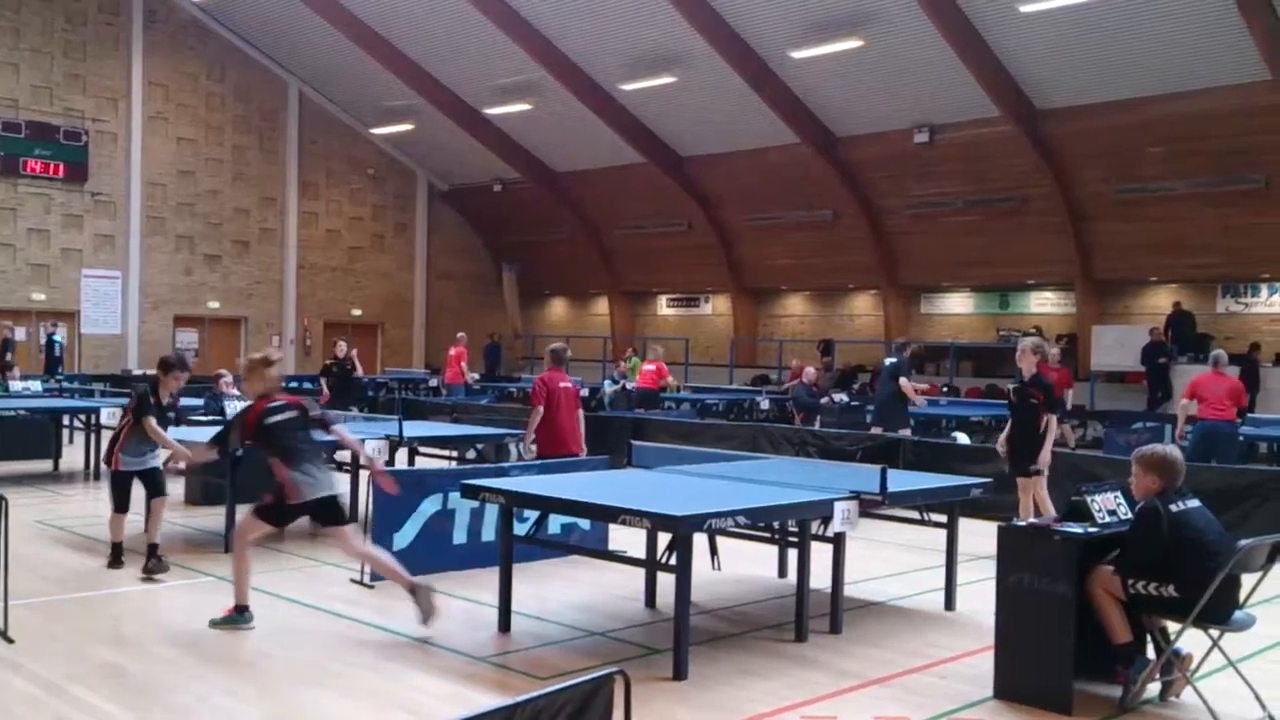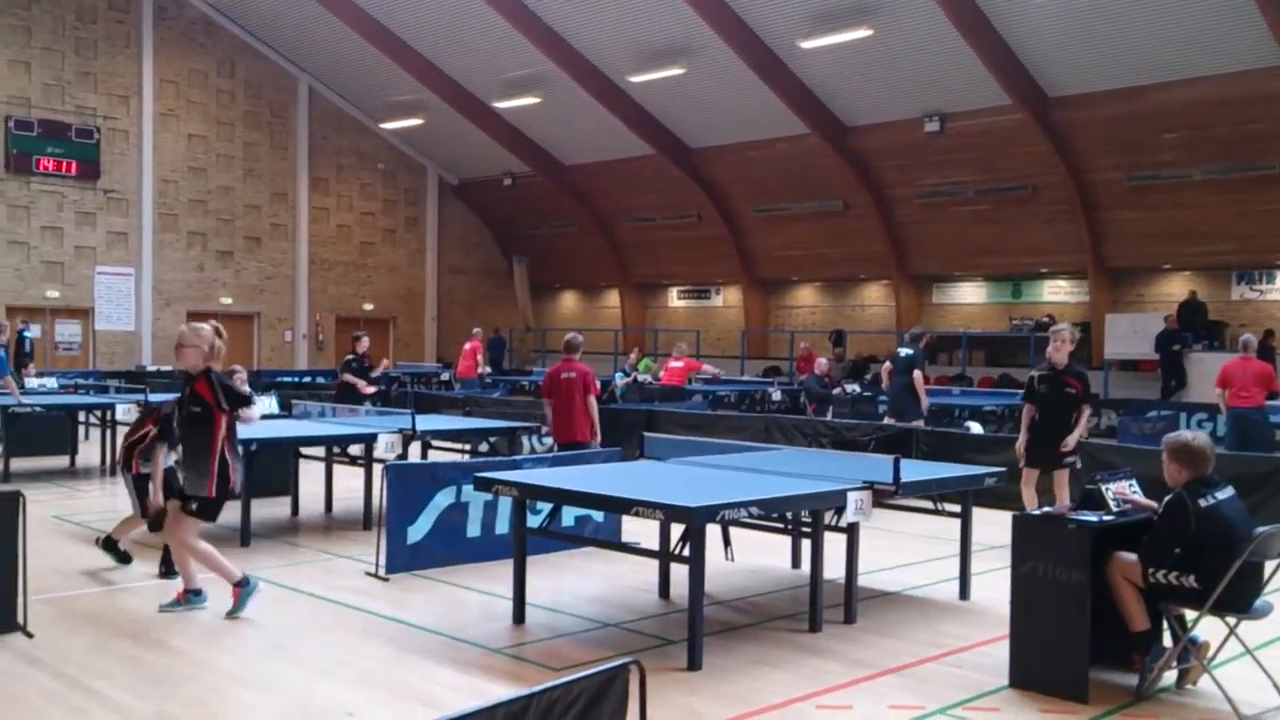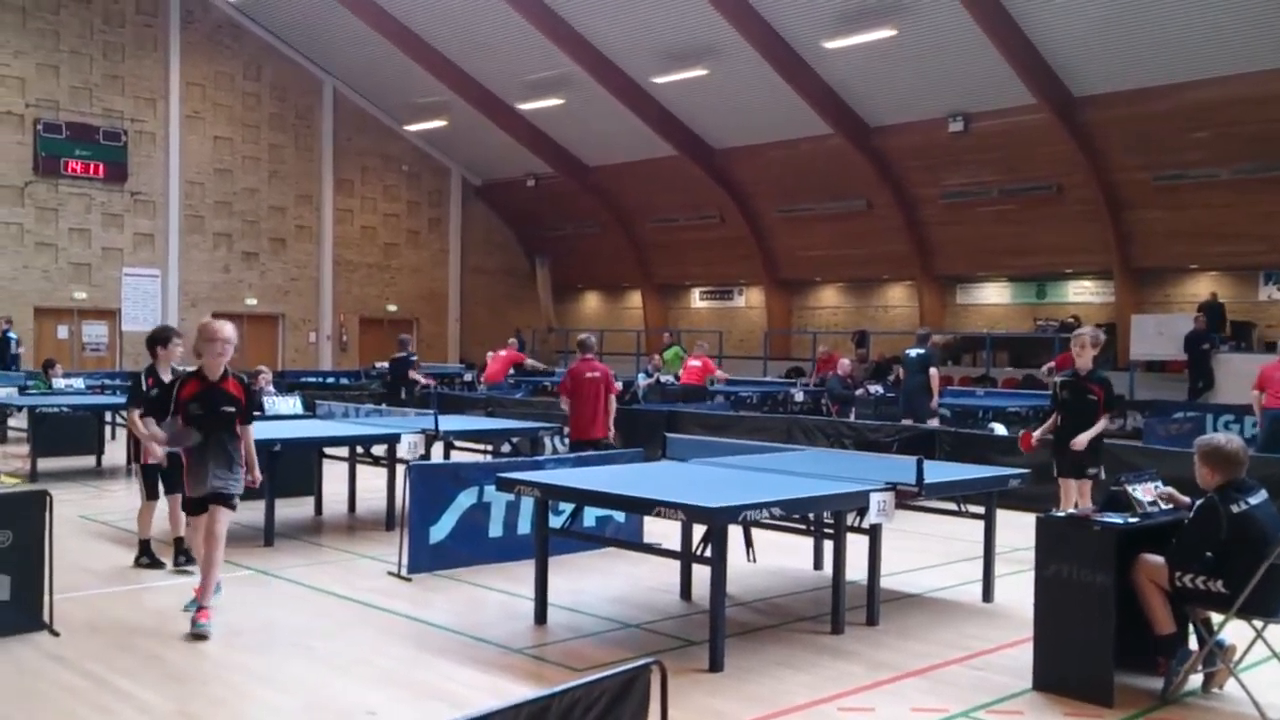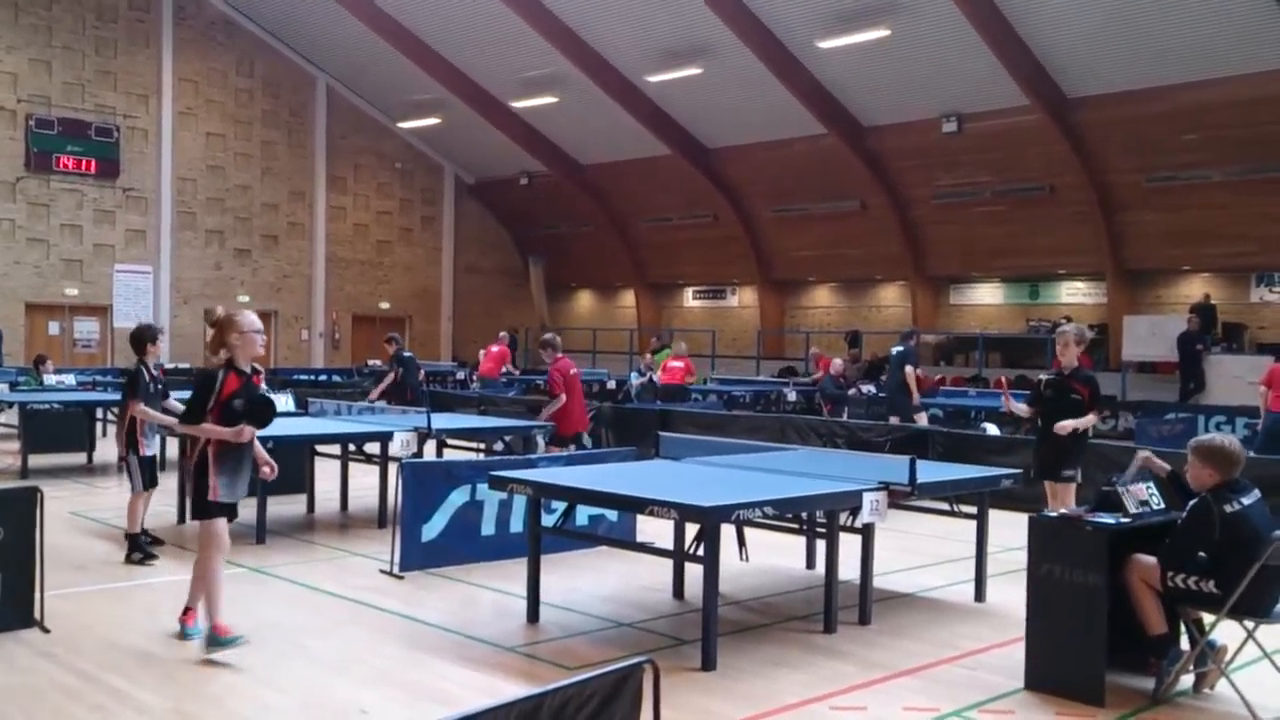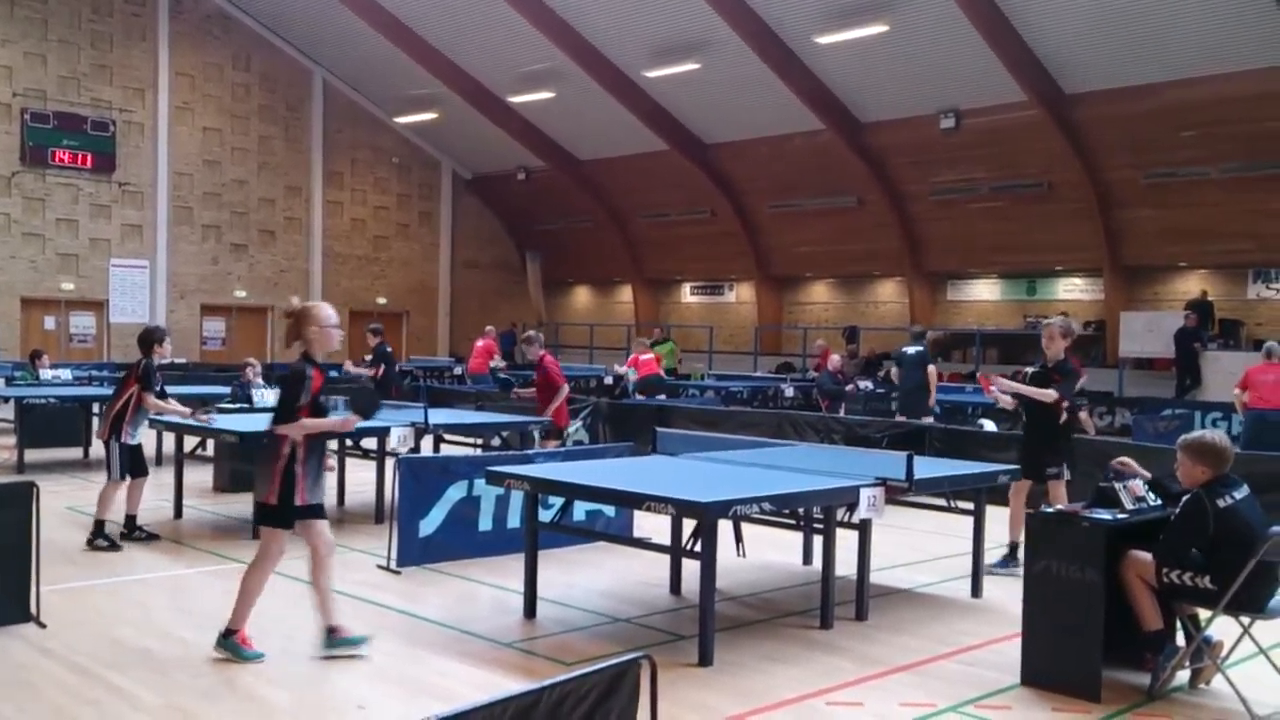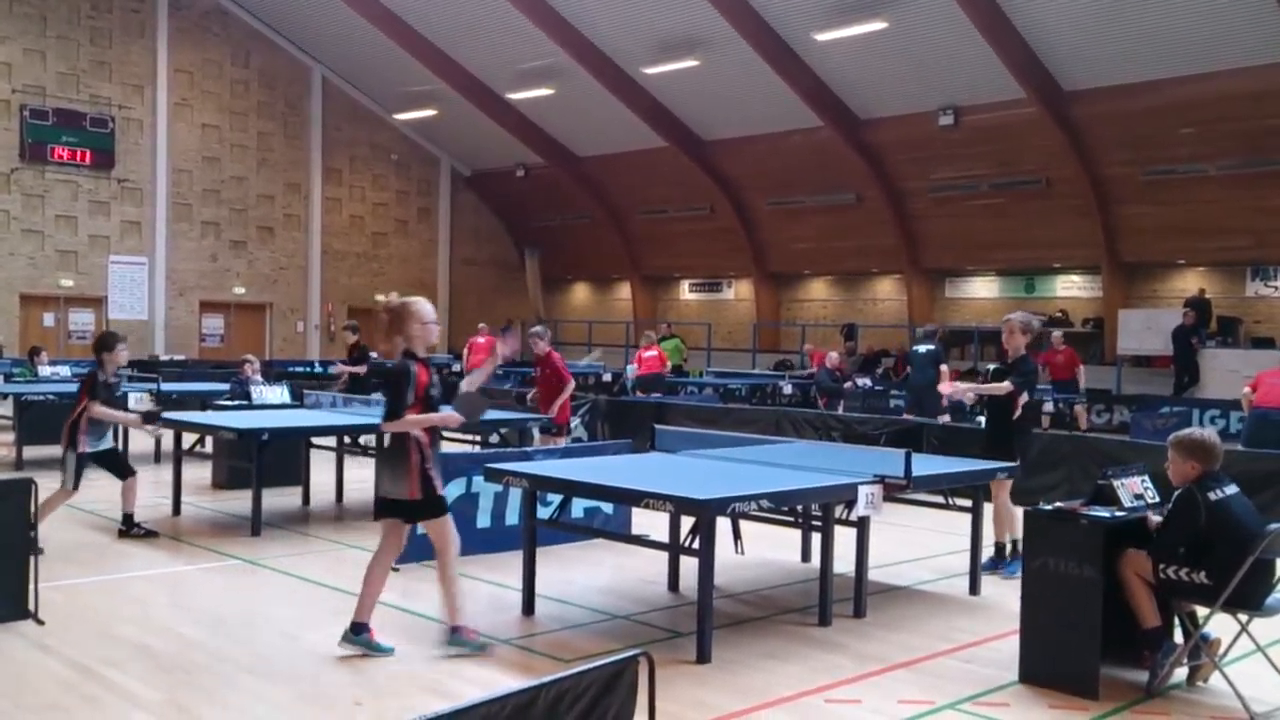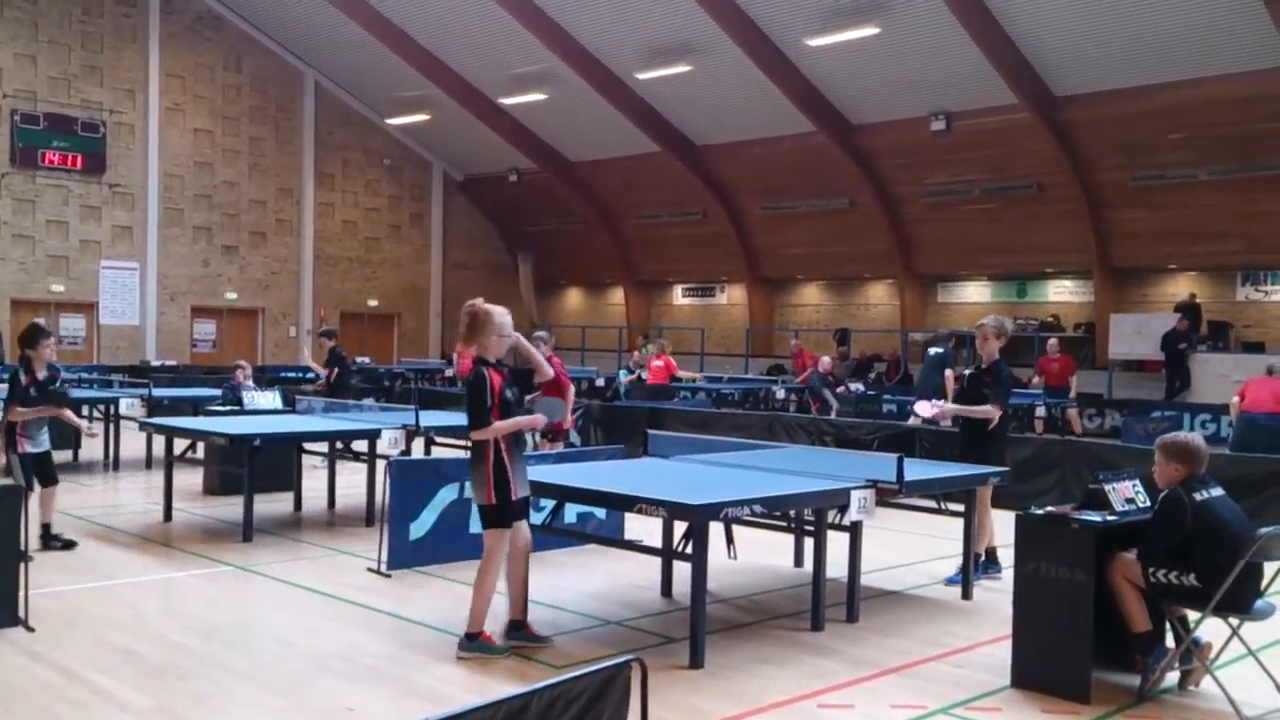
dt=0.5s
person 1, frame 1
left shoulder: (248, 416)
right shoulder: (299, 404)
left elbow: (212, 451)
right elbow: (337, 431)
left wrist: (194, 455)
right wrist: (371, 461)
left hip: (293, 488)
right hip: (322, 483)
left knee: (242, 536)
right knee: (356, 547)
left ankle: (240, 612)
right ankle: (414, 587)
person 1, frame 2
left shoulder: (215, 383)
right shoulder: (188, 387)
left elbow: (249, 408)
left wrist: (245, 415)
left hip: (213, 475)
right hip: (195, 473)
left knee: (185, 539)
right knee: (172, 529)
left ankle: (241, 583)
right ankle: (192, 593)
person 1, frame 3
left shoulder: (239, 386)
right shoulder: (183, 385)
right elbow: (153, 418)
left wrist: (253, 464)
right wrist: (154, 435)
left hip: (228, 471)
right hip: (195, 470)
left knee: (216, 534)
right knee: (200, 535)
left ankle: (202, 610)
right ankle: (211, 583)
person 1, frame 4
left shoulder: (255, 379)
right shoulder: (215, 378)
right elbow: (186, 424)
left wrist: (261, 456)
right wrist: (229, 434)
left hip: (236, 474)
right hip: (210, 471)
left knee: (211, 546)
right knee: (219, 545)
left ankle: (190, 611)
right ankle: (215, 629)
person 1, frame 5
left shoulder: (316, 372)
right shoulder: (301, 373)
right elbow: (284, 425)
left wrist: (319, 454)
right wrist: (336, 422)
left hip: (305, 477)
right hip: (286, 475)
left knee: (323, 548)
right knee: (271, 554)
left ankle: (332, 632)
right ankle: (232, 635)
person 1, frame 6
left shoulder: (422, 367)
right shoulder: (405, 370)
right elbow: (391, 423)
left wrist: (490, 364)
right wrist: (438, 418)
left hip: (403, 469)
right hip: (413, 470)
left knee: (390, 548)
right knee: (449, 545)
left ankle: (359, 629)
right ankle: (456, 629)
person 1, frame 7
left shoulder: (500, 372)
right shoulder: (480, 377)
left elbow: (545, 374)
right elbow: (478, 431)
left wrist: (522, 343)
right wrist: (522, 421)
left hip: (511, 471)
right hip: (493, 473)
left knee: (521, 546)
right knee: (496, 554)
left ankle: (517, 625)
right ankle: (472, 637)
person 2, frame 1
left shoulder: (1152, 510)
right shoulder: (1190, 502)
left elbow: (1127, 566)
left wrist: (1112, 564)
left hip: (1196, 598)
right hip: (1222, 597)
left knee: (1098, 578)
right knee: (1142, 581)
left ankle: (1133, 666)
right ankle: (1169, 657)
person 2, frame 2
left shoulder: (1181, 500)
right shoulder: (1222, 489)
left elbow: (1150, 556)
right wrist: (1152, 507)
left hip: (1216, 588)
right hip: (1244, 586)
left knee: (1117, 564)
right knee: (1164, 568)
left ankle: (1151, 652)
right ankle: (1186, 645)
person 2, frame 3
left shoulder: (1213, 506)
right shoulder: (1255, 491)
left elbow: (1177, 558)
right wrist: (1184, 502)
left hip: (1244, 593)
left knee: (1143, 566)
right knee: (1188, 573)
left ankle: (1176, 656)
right ankle: (1211, 648)
person 2, frame 4
left shoulder: (1206, 507)
right shoulder: (1246, 490)
left elbow: (1169, 558)
right wrist: (1161, 468)
left hip: (1237, 594)
left knee: (1135, 566)
right knee: (1180, 572)
left ankle: (1168, 656)
right ankle: (1204, 649)
person 2, frame 5
left shoulder: (1199, 502)
right shoulder: (1235, 486)
left elbow: (1165, 554)
right wrist: (1142, 474)
left hip: (1233, 589)
right hip: (1258, 585)
left knee: (1131, 563)
right knee: (1172, 568)
left ankle: (1163, 651)
right ankle: (1199, 645)
person 2, frame 6
left shoulder: (1189, 496)
right shoulder: (1224, 486)
left elbow: (1159, 551)
left wrist: (1157, 527)
right wrist: (1165, 525)
left hip: (1230, 585)
right hip: (1255, 582)
left knee: (1129, 561)
right knee: (1170, 567)
left ankle: (1161, 649)
right ankle: (1197, 642)
person 2, frame 7
left shoulder: (1175, 498)
right shoulder: (1212, 490)
left elbow: (1148, 554)
left wrist: (1134, 554)
right wrist: (1140, 554)
left hip: (1218, 588)
right hip: (1243, 586)
left knee: (1119, 566)
right knee: (1160, 571)
left ankle: (1152, 654)
right ankle: (1188, 647)
person 3, frame 1
left shoulder: (175, 401)
right shoulder: (144, 395)
right elbow: (152, 428)
left wrist: (167, 452)
right wrist: (179, 450)
left hip: (149, 456)
right hip: (123, 456)
left knee: (160, 500)
right knee: (120, 511)
left ankle: (153, 556)
right ankle: (115, 551)
person 3, frame 2
right shoulder: (170, 415)
right elbow: (159, 452)
left hip: (159, 458)
right hip: (136, 460)
right knee: (144, 515)
left ankle: (167, 559)
right ankle: (109, 541)
person 3, frame 3
left shoulder: (181, 380)
right shoulder: (142, 380)
right elbow: (133, 417)
right wrist: (151, 444)
left hip: (174, 451)
right hip: (149, 452)
left knee: (176, 498)
right knee: (150, 501)
left ankle: (181, 551)
right ankle: (144, 552)
person 3, frame 4
left shoulder: (155, 374)
right shoulder: (138, 374)
left elbow: (167, 402)
right elbow: (137, 409)
right wrist: (172, 422)
left hip: (150, 440)
right hip: (136, 442)
left knee: (149, 488)
right knee: (140, 491)
left ankle: (137, 531)
right ankle: (134, 547)
person 3, frame 5
left shoulder: (153, 372)
right shoulder: (146, 367)
left elbow: (167, 402)
right elbow: (149, 402)
left wrist: (194, 415)
right wrist: (184, 412)
left hip: (131, 432)
right hip: (117, 430)
left knee: (140, 476)
right knee: (116, 480)
left ankle: (130, 527)
right ankle: (96, 533)
person 3, frame 6
left shoulder: (115, 380)
right shoulder: (96, 377)
left elbow: (116, 413)
right elbow: (95, 410)
left wrist: (143, 425)
right wrist: (131, 418)
left hip: (102, 441)
right hip: (79, 440)
left knee: (130, 477)
right knee: (68, 490)
left ankle: (128, 525)
person 3, frame 7
left shoulder: (55, 372)
right shoulder: (20, 376)
left elbow: (59, 406)
right elbow: (11, 414)
left wrist: (81, 424)
right wrist: (41, 411)
left hip: (40, 439)
right hip: (18, 440)
left knee: (50, 485)
right knee: (25, 491)
left ankle: (47, 536)
person 4, frame 1
left shoulder: (1045, 385)
right shoulder: (1015, 387)
left elbow: (1052, 420)
left wrist: (1047, 449)
right wrist: (1004, 435)
left hip: (1037, 449)
right hip: (1017, 447)
left knee: (1040, 492)
right knee: (1023, 492)
person 4, frame 2
left shoulder: (1079, 376)
right shoulder: (1038, 374)
left elbow: (1085, 409)
right elbow: (1029, 407)
left wrist: (1076, 434)
right wrist: (1022, 435)
left hip: (1064, 440)
right hip: (1038, 436)
left knee: (1061, 486)
right knee: (1027, 483)
person 4, frame 3
left shoulder: (1102, 382)
right shoulder: (1062, 380)
left elbow: (1105, 418)
left wrist: (1088, 435)
right wrist: (1040, 432)
left hip: (1089, 447)
right hip: (1064, 444)
left knee: (1083, 495)
right knee: (1067, 495)
person 4, frame 4
left shoulder: (1087, 380)
right shoulder: (1046, 379)
left elbow: (1093, 416)
right elbow: (1030, 410)
left wrist: (1073, 423)
right wrist: (1012, 405)
left hip: (1071, 447)
right hip: (1046, 445)
left knee: (1066, 500)
right knee: (1052, 498)
person 4, frame 5
left shoulder: (1069, 371)
right shoulder: (1034, 371)
left elbow: (1051, 396)
right elbow: (1012, 403)
left wrist: (1014, 386)
right wrist: (998, 395)
left hip: (1055, 443)
right hip: (1030, 441)
left knee: (1057, 501)
right knee: (1016, 495)
right ankle: (1012, 555)
person 4, frame 6
left shoulder: (1028, 368)
right shoulder: (996, 367)
left elbow: (1005, 388)
right elbow: (975, 398)
left wrist: (968, 386)
right wrist: (961, 392)
left hip: (1013, 440)
right hip: (992, 437)
left knee: (1001, 496)
right knee: (997, 497)
left ankle: (1016, 552)
right ankle: (1000, 554)
person 4, frame 7
left shoulder: (1003, 374)
right shoulder: (971, 373)
left elbow: (993, 411)
right elbow: (959, 406)
left wrist: (957, 409)
right wrist: (944, 407)
left hip: (990, 448)
right hip: (969, 445)
left knee: (981, 504)
right knee: (979, 504)
left ankle: (973, 564)
right ankle: (991, 560)
